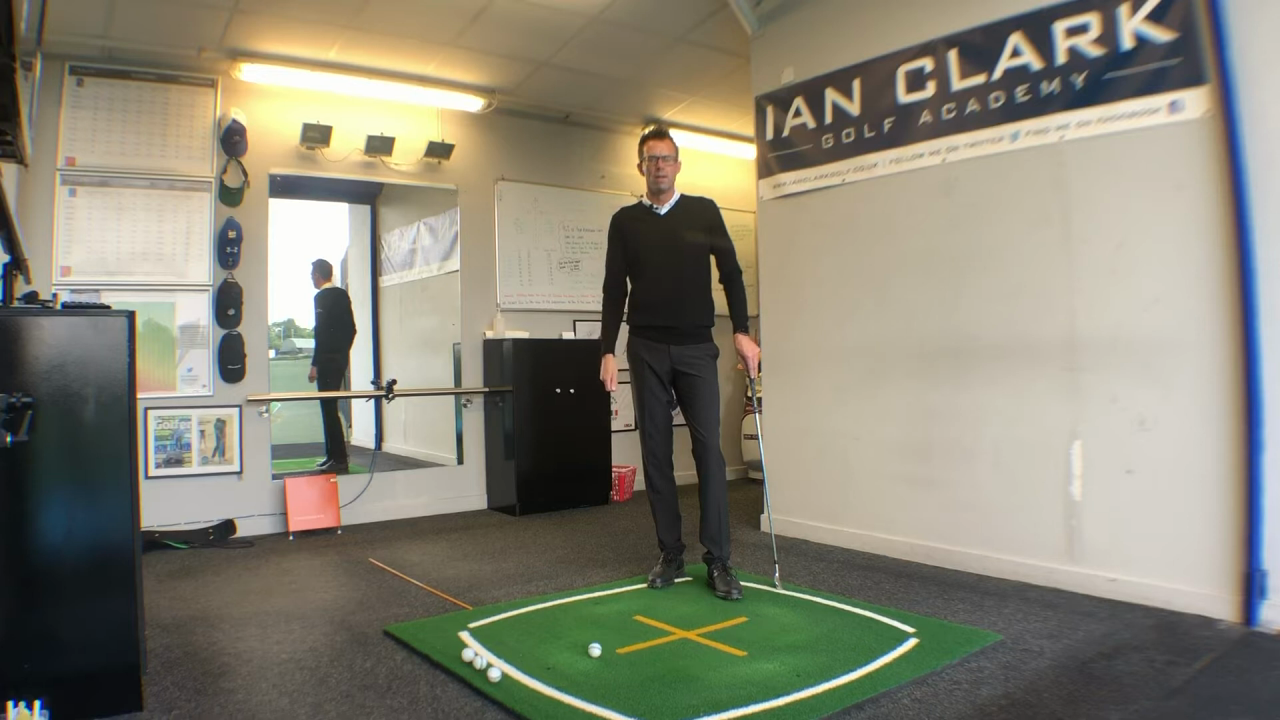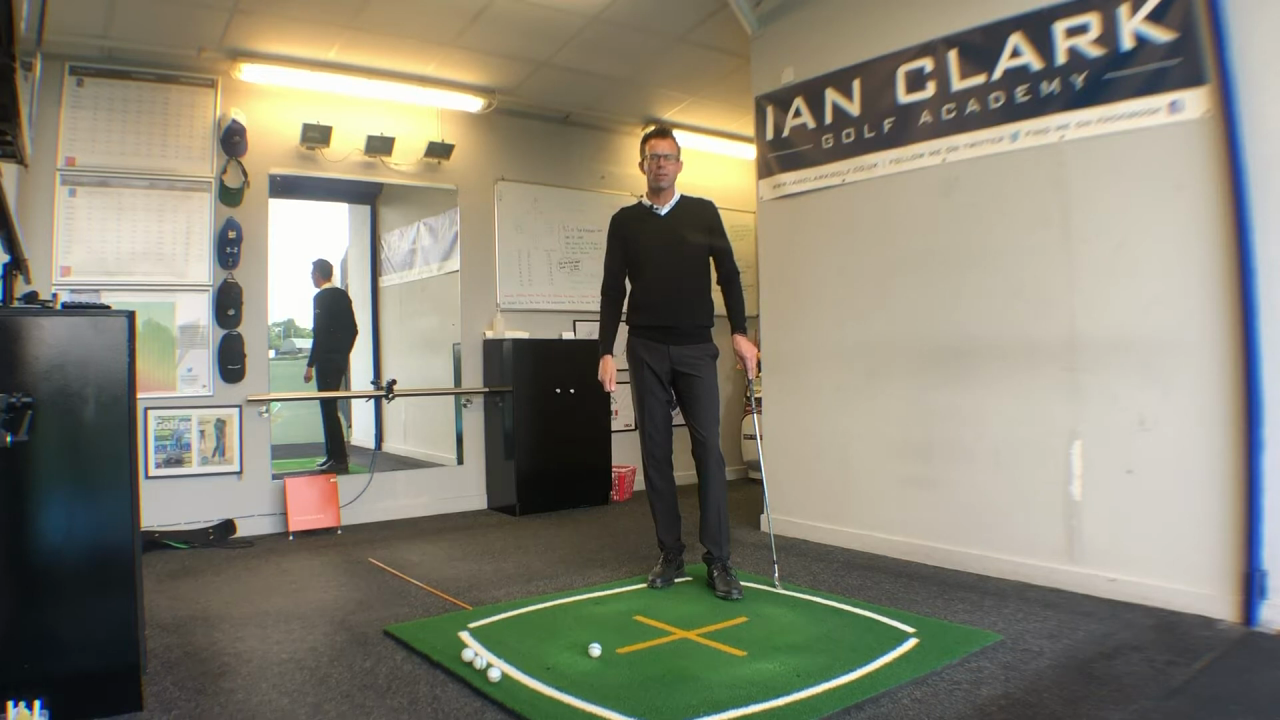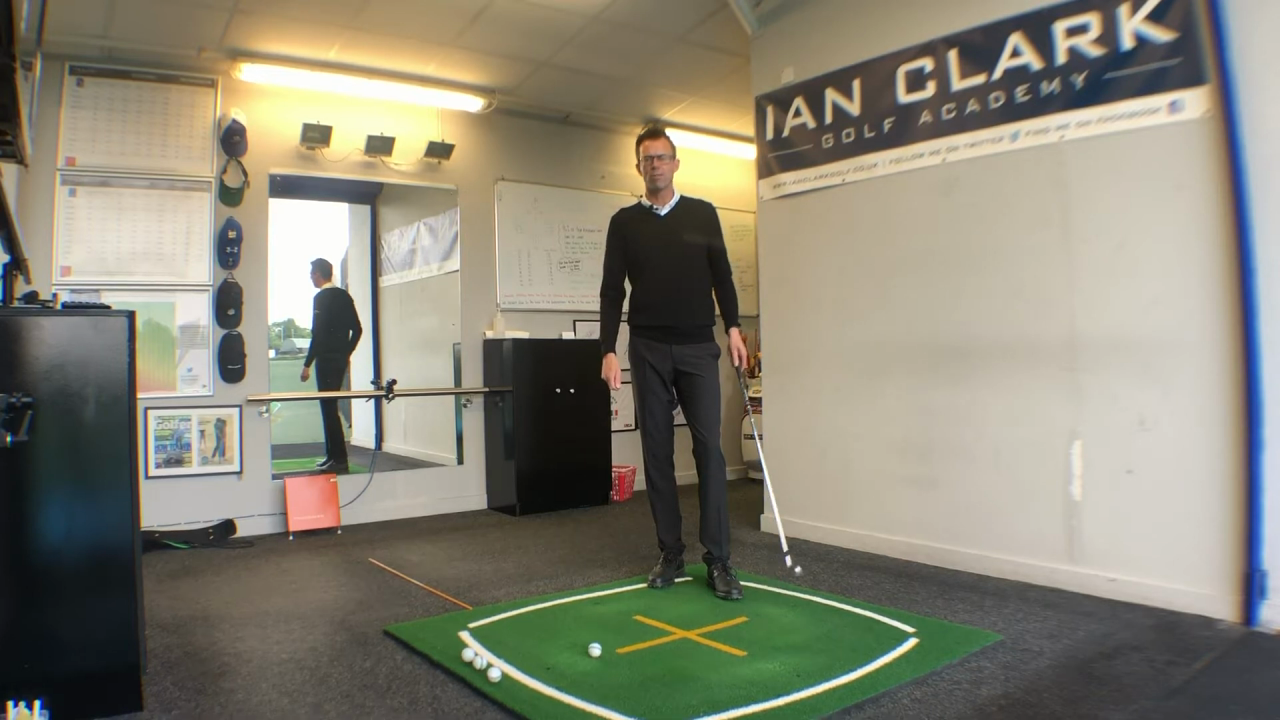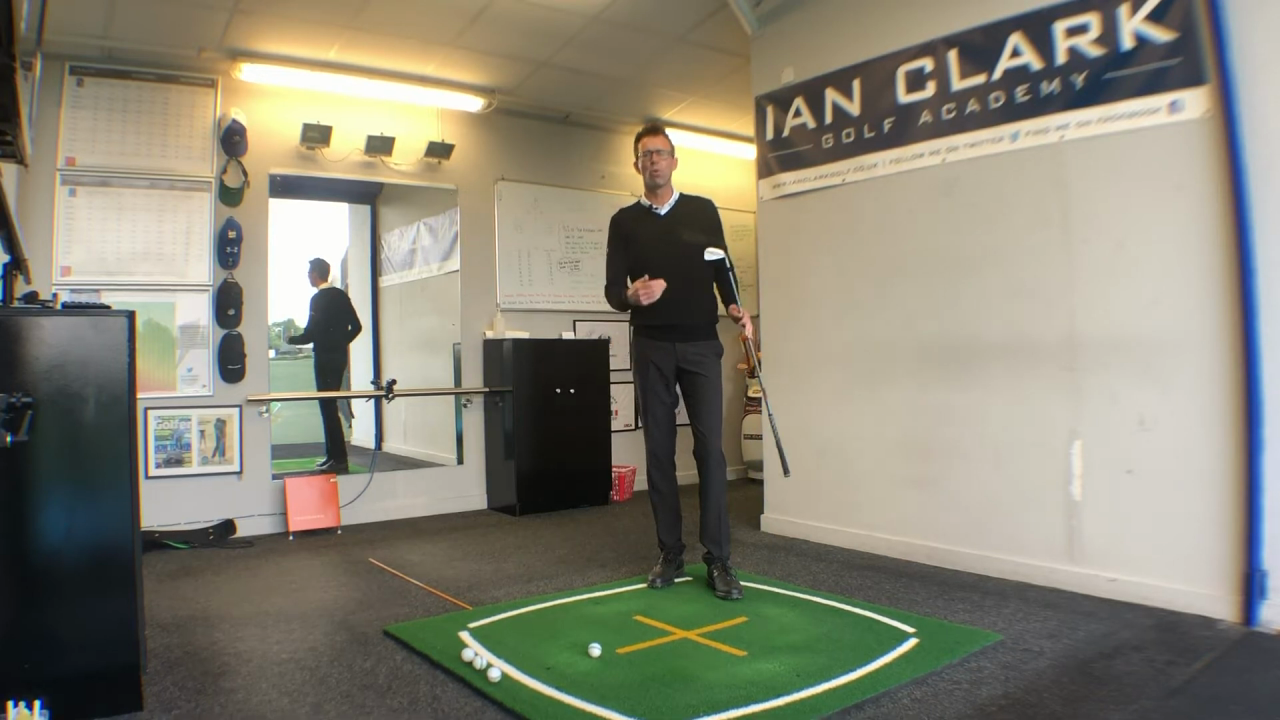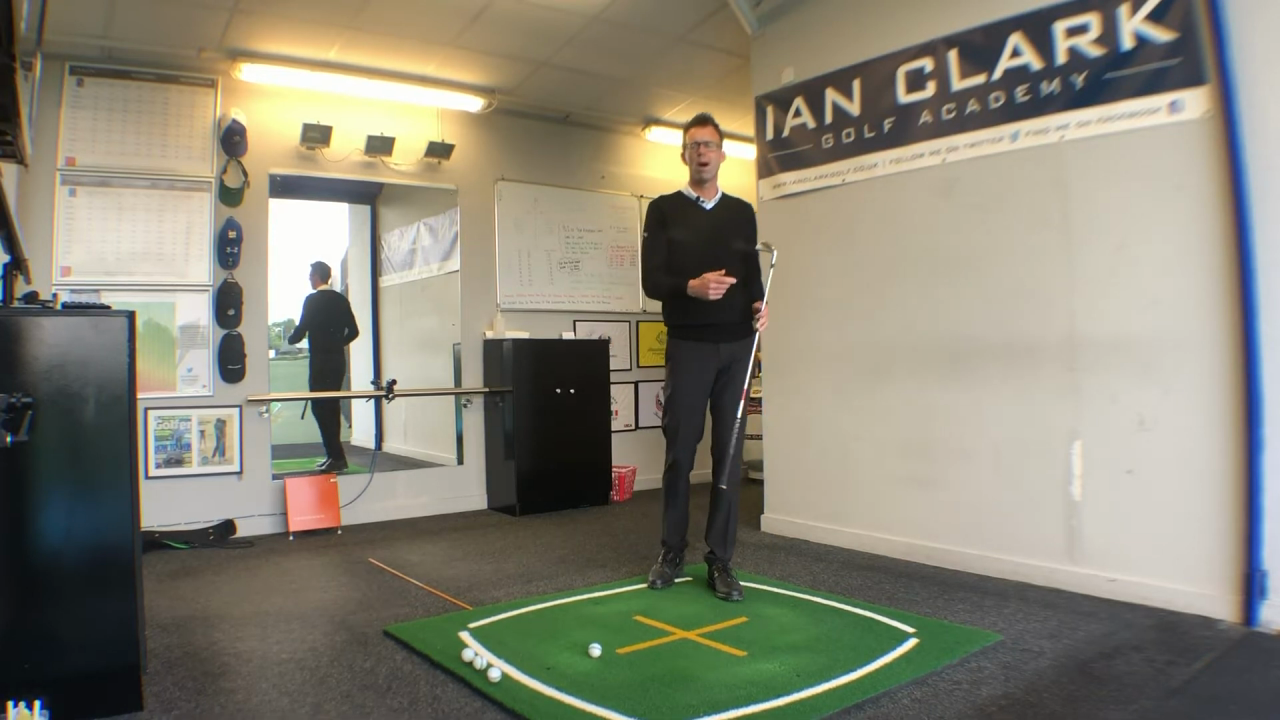
dt=1s
person 1, frame 1
left shoulder: (704, 211)
right shoulder: (625, 221)
left elbow: (731, 273)
right elbow: (614, 291)
left wrist: (742, 332)
right wrist: (608, 351)
left hip: (696, 347)
right hip: (647, 349)
left knee: (708, 448)
right knee: (656, 451)
left ankle: (718, 560)
right ankle: (671, 554)
person 1, frame 2
left shoulder: (703, 212)
right shoulder: (624, 222)
left elbow: (728, 274)
right elbow: (612, 291)
left wrist: (739, 331)
right wrist: (606, 352)
left hip: (696, 348)
right hip: (646, 349)
left knee: (708, 448)
right knee: (655, 451)
left ankle: (718, 560)
right ankle: (670, 554)
person 1, frame 3
left shoulder: (703, 213)
right shoulder: (625, 222)
left elbow: (722, 275)
right elbow: (612, 291)
left wrist: (733, 326)
right wrist: (609, 351)
left hip: (698, 347)
right hip: (648, 349)
left knee: (709, 449)
right knee: (656, 452)
left ankle: (718, 560)
right ankle: (671, 554)
person 1, frame 4
left shoulder: (703, 211)
right shoulder: (624, 222)
left elbow: (723, 270)
right elbow: (612, 291)
left wrist: (735, 307)
right wrist: (632, 296)
left hip: (701, 345)
right hip: (652, 348)
left knee: (710, 448)
right knee: (659, 451)
left ankle: (718, 559)
right ankle: (670, 553)
person 1, frame 5
left shoulder: (743, 212)
right shoulder: (663, 210)
left elbow: (752, 276)
right elbow: (652, 281)
left wrist: (759, 304)
right wrist: (691, 287)
left hip: (736, 347)
right hip: (687, 347)
left knee: (728, 453)
right knee: (680, 451)
left ankle: (720, 560)
right ankle: (672, 551)
person 2, frame 1
left shoulder: (322, 297)
right shoulder: (342, 295)
left elbow: (321, 333)
right elbow: (351, 329)
left wrist: (314, 364)
left hip: (327, 359)
right hip: (341, 357)
left knee: (329, 407)
right knee: (330, 406)
left ankle: (339, 459)
right ankle: (332, 454)
person 2, frame 2
left shoulder: (321, 298)
right shoulder: (343, 296)
left elbow: (319, 334)
right elbow: (353, 330)
left wrist: (310, 365)
left hip: (326, 360)
right hip: (340, 359)
left knee: (328, 408)
right knee: (330, 406)
left ankle: (339, 459)
right ankle: (332, 455)
person 2, frame 3
left shoulder: (321, 298)
right shoulder: (344, 296)
left elbow: (318, 334)
right elbow: (357, 329)
left wrist: (307, 365)
left hip: (327, 359)
right hip: (341, 358)
left knee: (329, 407)
right knee: (330, 406)
left ankle: (340, 459)
right ankle: (332, 455)
person 2, frame 4
left shoulder: (319, 299)
right shoulder: (341, 296)
left elbow: (310, 335)
right elbow: (356, 326)
left wrist: (291, 339)
left hip: (325, 357)
right hip: (339, 356)
left knee: (328, 407)
right knee: (330, 405)
left ankle: (339, 459)
right ankle: (332, 455)
person 2, frame 5
left shoulder: (313, 300)
right shoulder: (341, 300)
left elbow: (301, 331)
right elbow: (353, 331)
left wrist: (291, 339)
left hip: (320, 360)
right hip: (338, 359)
left knee: (319, 407)
right knee: (332, 406)
left ankle: (336, 456)
right ankle: (333, 455)
